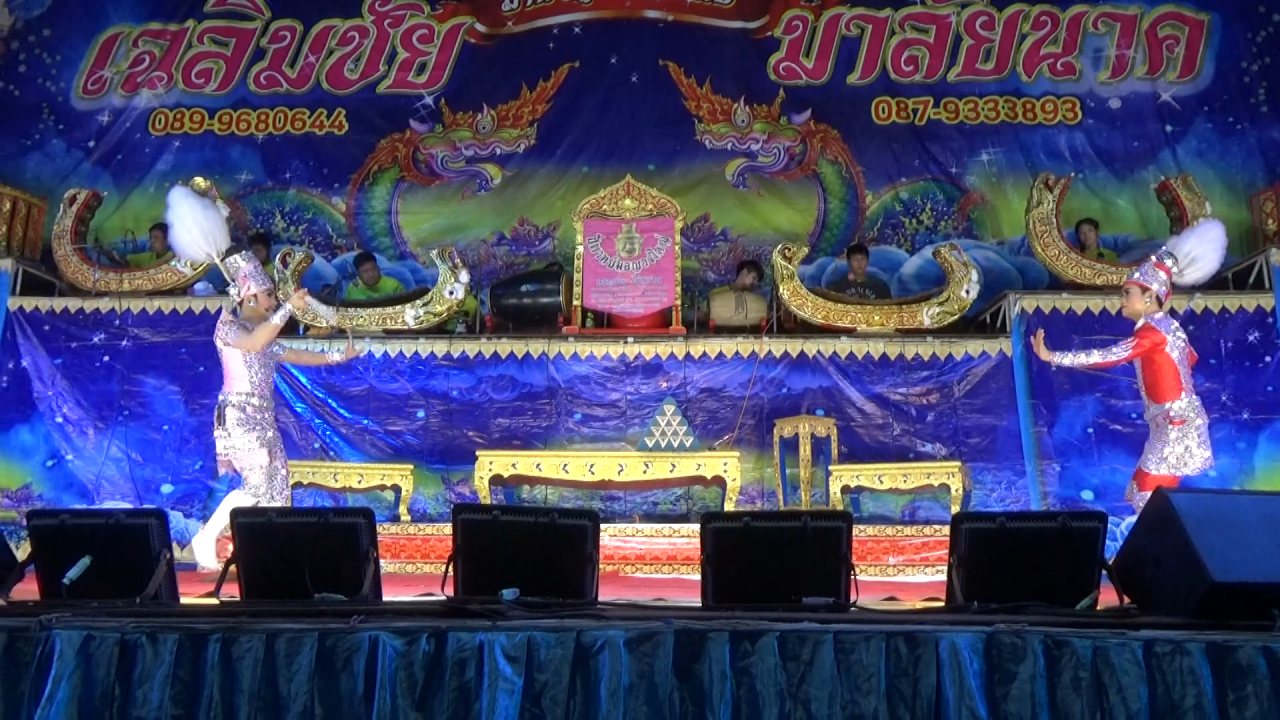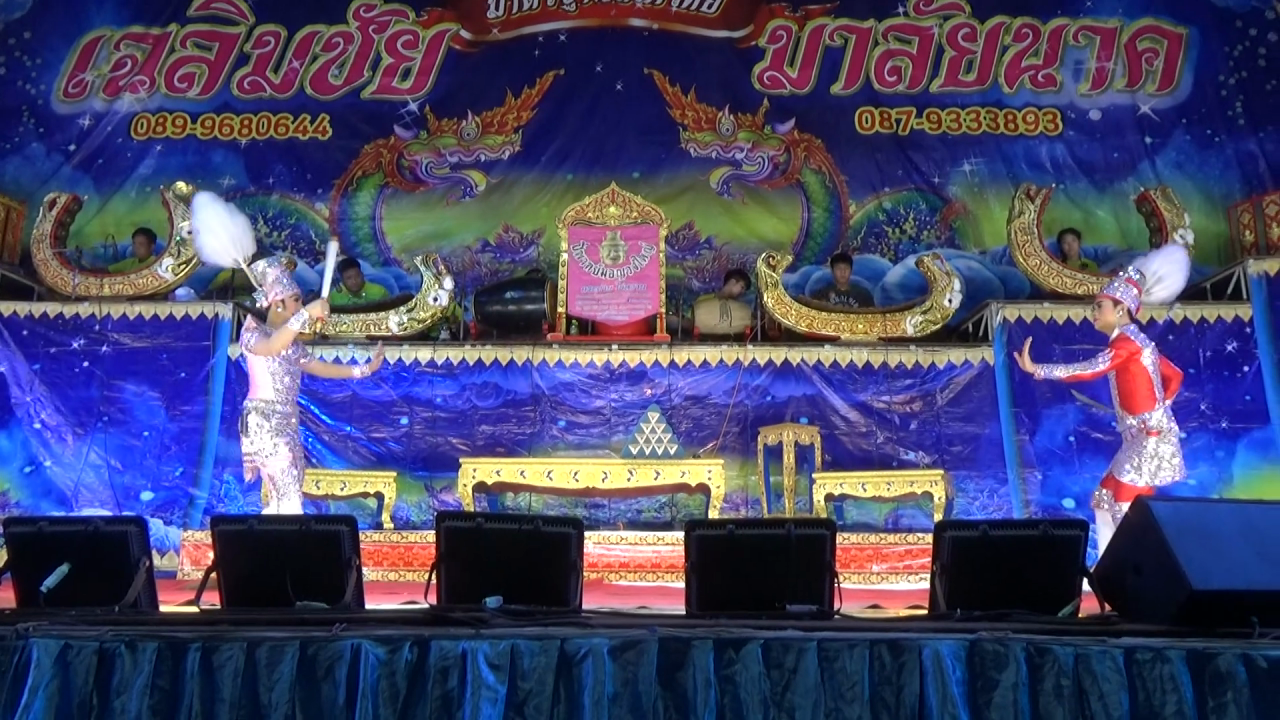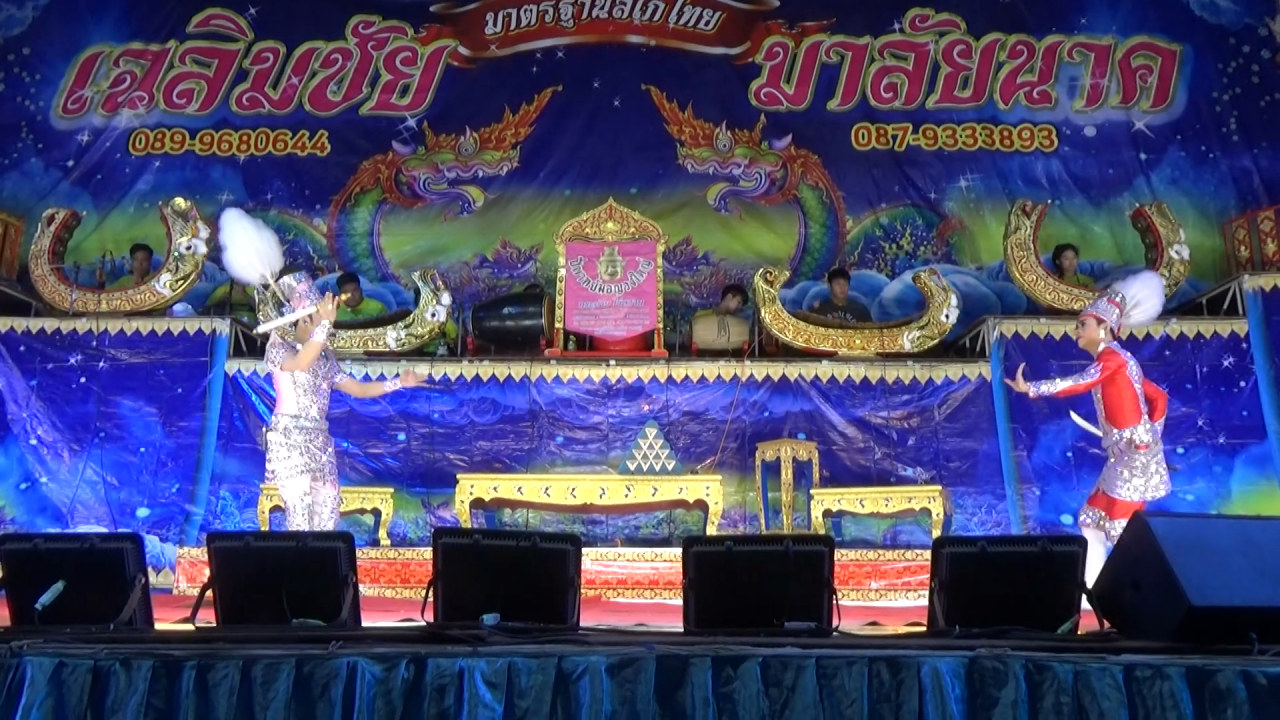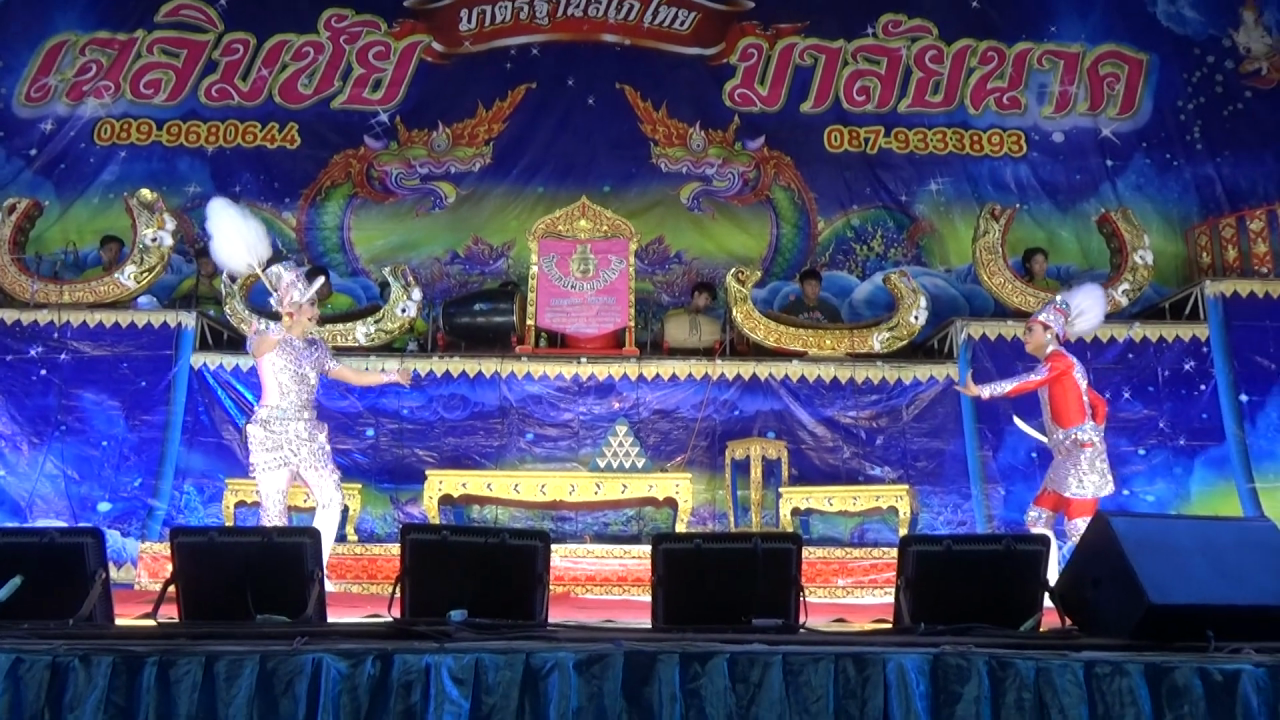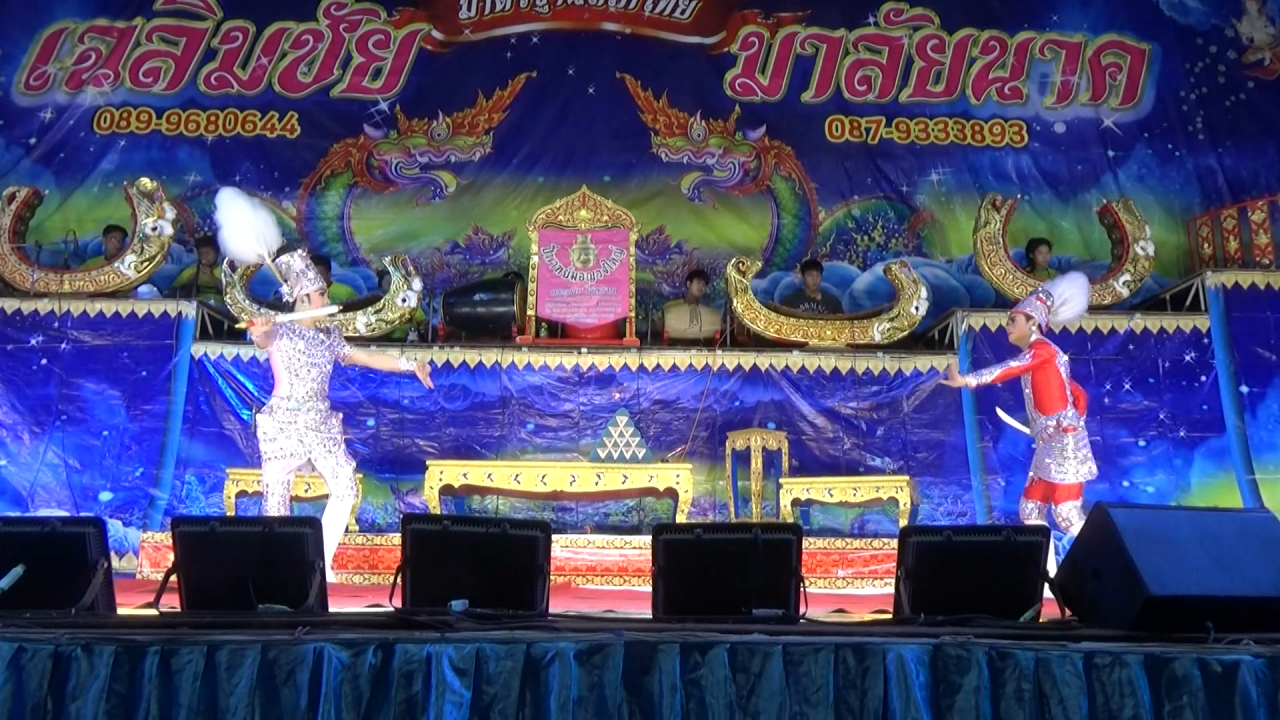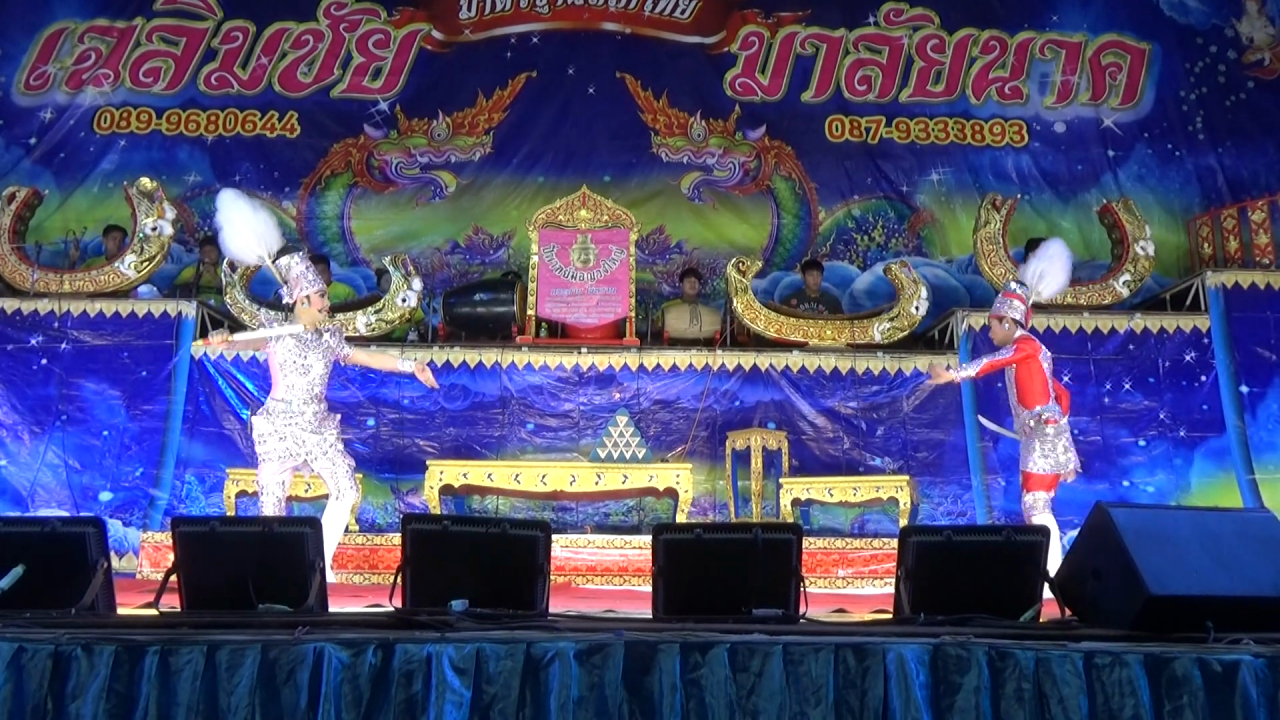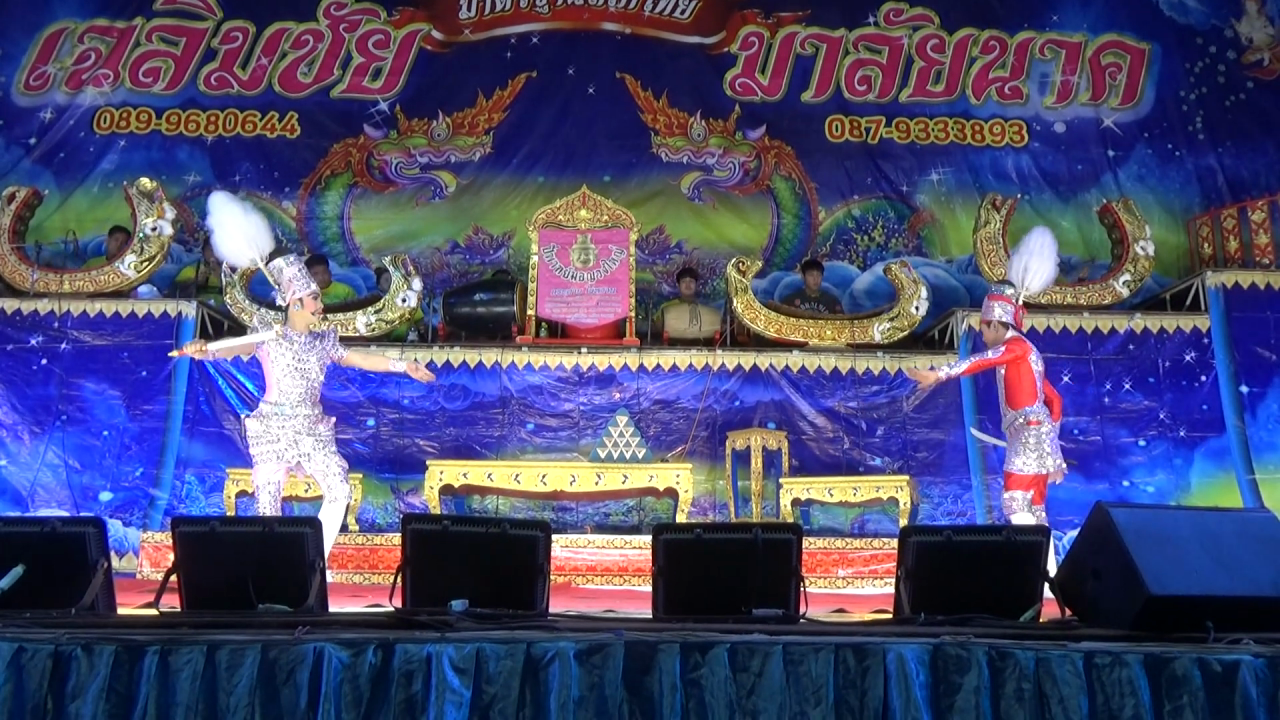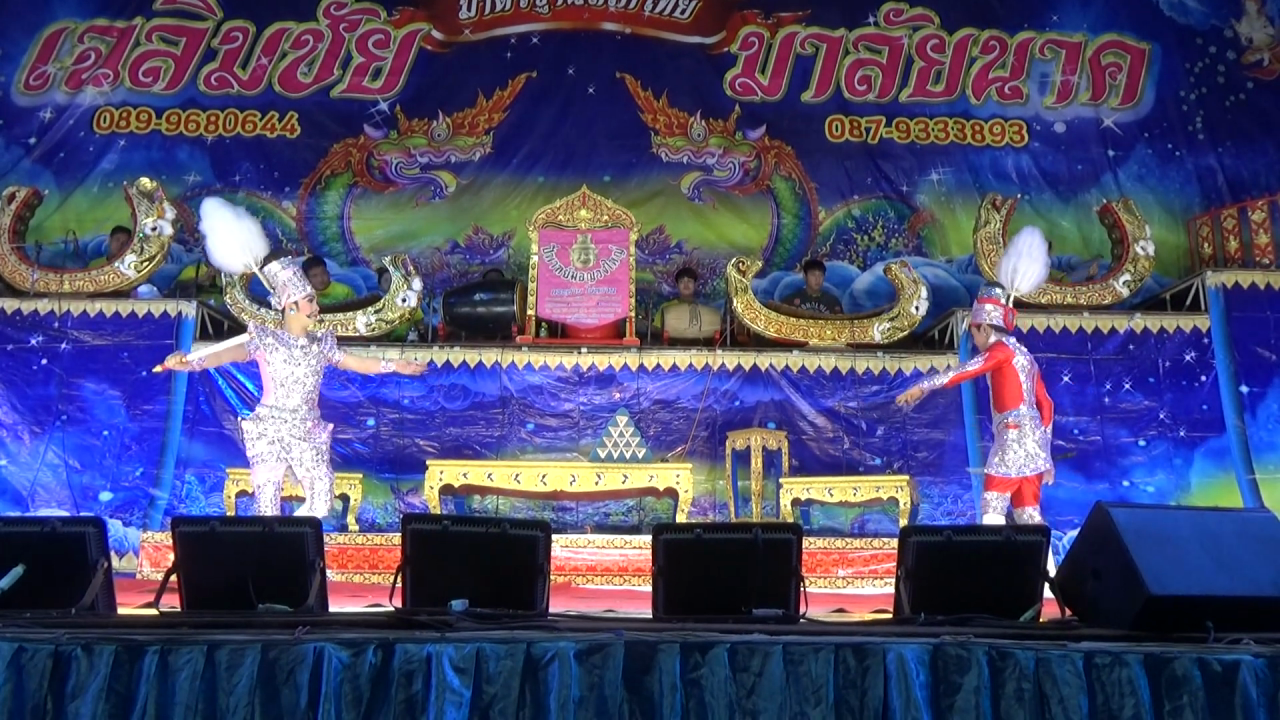
dt=0.3s
person 1, frame 1
left shoulder: (1153, 331)
right shoulder: (1165, 326)
left elbow: (1109, 357)
right elbow: (1189, 358)
left wrist: (1053, 357)
left hip: (1176, 430)
right hip: (1170, 428)
left knee: (1150, 501)
right knee: (1139, 493)
person 1, frame 2
left shoulder: (1128, 342)
right shoulder: (1136, 343)
left elbow: (1090, 369)
right elbow: (1174, 375)
left wrist: (1037, 369)
left hip: (1150, 441)
right hip: (1142, 435)
left knee: (1126, 510)
right knee: (1103, 500)
person 1, frame 3
left shoulder: (1113, 356)
right shoulder: (1114, 363)
left elbow: (1080, 383)
right elbow: (1159, 397)
left wrist: (1030, 388)
right wrist: (1152, 435)
left hip: (1135, 456)
right hip: (1122, 457)
left knee: (1120, 528)
right knee: (1090, 519)
right ankle: (1091, 588)
person 1, frame 4
left shoulder: (1060, 361)
right shoulder: (1059, 367)
left elbow: (1027, 382)
right elbow: (1099, 404)
left wrist: (981, 391)
right wrist: (1094, 438)
left hip: (1081, 457)
right hip: (1067, 458)
left knee: (1079, 528)
right knee: (1038, 518)
right ankle: (1051, 585)
person 1, frame 5
left shoulder: (1043, 349)
right shoulder: (1039, 358)
left elbow: (1009, 369)
right elbow: (1080, 395)
left wrist: (968, 380)
right wrist: (1073, 430)
left hip: (1063, 443)
right hip: (1050, 445)
left knee: (1067, 514)
right knee: (1031, 509)
right ankle: (1048, 575)
person 1, frame 6
left shoulder: (1027, 345)
right shoulder: (1023, 353)
left elbow: (993, 361)
right elbow: (1062, 393)
left wrist: (953, 375)
right wrist: (1059, 427)
left hip: (1045, 436)
right hip: (1036, 439)
left knee: (1035, 504)
right knee: (1034, 508)
left ankle: (1060, 570)
right ankle: (1049, 573)
person 1, frame 7
left shoulder: (1015, 346)
right shoulder: (1018, 355)
left elbow: (980, 359)
right elbow: (1053, 397)
left wrist: (939, 374)
right wrist: (1051, 434)
left hip: (1030, 435)
right hip: (1033, 436)
left knee: (1014, 503)
right knee: (1033, 508)
right ankle: (1047, 571)
person 1, frame 8
left shoulder: (1001, 350)
right shoulder: (1021, 355)
left elbow: (964, 371)
right elbow: (1045, 404)
left wrist: (922, 388)
right wrist: (1042, 442)
left hip: (1014, 438)
right hip: (1031, 440)
left knee: (992, 504)
right knee: (1028, 510)
person 2, frame 1
left shoulder: (261, 337)
right shoulder: (227, 326)
left elbow: (294, 355)
right elbow: (255, 341)
left wrist: (338, 355)
right wrist: (287, 308)
left hip: (262, 418)
right hip: (239, 417)
left knee: (280, 487)
right knee: (258, 487)
right ankle: (206, 538)
person 2, frame 2
left shoulder: (294, 343)
right shoulder: (253, 332)
left elbow: (323, 368)
right elbow: (273, 347)
left wrist: (366, 368)
right wrist: (306, 314)
left hip: (288, 423)
right hip: (263, 423)
left knee: (287, 498)
right knee: (290, 493)
person 2, frame 3
left shoulder: (326, 358)
right shoulder: (279, 346)
left elbow: (357, 388)
right elbow: (300, 364)
left wrist: (398, 382)
right wrist: (324, 324)
left hip: (319, 440)
right hip: (289, 440)
left knee: (328, 513)
right knee: (301, 515)
person 2, frame 4
left shoulder: (316, 347)
right shoulder: (264, 333)
left elbow: (349, 374)
right elbow: (260, 348)
left wrist: (392, 376)
right wrist: (282, 328)
left hip: (308, 433)
right hip: (272, 432)
left knee: (332, 499)
right knee: (274, 510)
person 2, frame 5
left shoulder: (331, 337)
right shoulder: (282, 329)
left elbow: (369, 358)
right elbow: (264, 339)
left wrist: (411, 365)
right wrist: (259, 331)
left hip: (322, 424)
right hip: (285, 424)
left knee: (345, 488)
right knee: (276, 498)
left ankle: (322, 561)
person 2, frame 6
left shoulder: (329, 337)
right shoulder: (277, 333)
left elbow: (369, 358)
right elbow: (252, 341)
left wrist: (410, 366)
right wrist: (228, 342)
left hip: (318, 427)
right hip: (281, 426)
left knee: (345, 489)
right knee: (272, 499)
left ankle: (321, 561)
person 2, frame 7
left shoulder: (324, 341)
right shoulder: (268, 335)
left elbow: (361, 359)
right elbow: (238, 346)
left wrist: (403, 365)
right wrist: (206, 350)
left hip: (312, 430)
right hip: (274, 430)
left knee: (340, 491)
right knee: (268, 503)
person 2, frame 8
left shoulder: (321, 343)
right shoulder: (264, 339)
left elbow: (355, 363)
right elbow: (231, 353)
left wrist: (393, 366)
right wrist: (191, 363)
left hip: (309, 434)
right hip: (270, 433)
left knee: (321, 502)
right knee: (268, 509)
